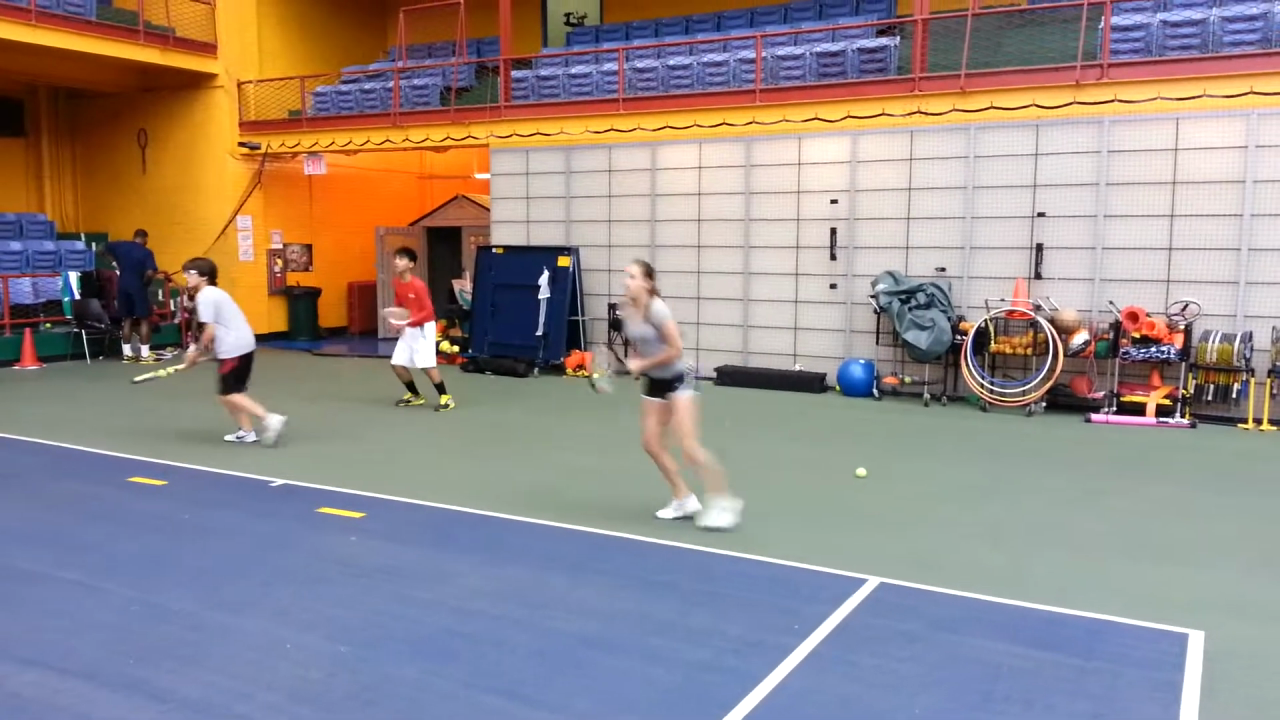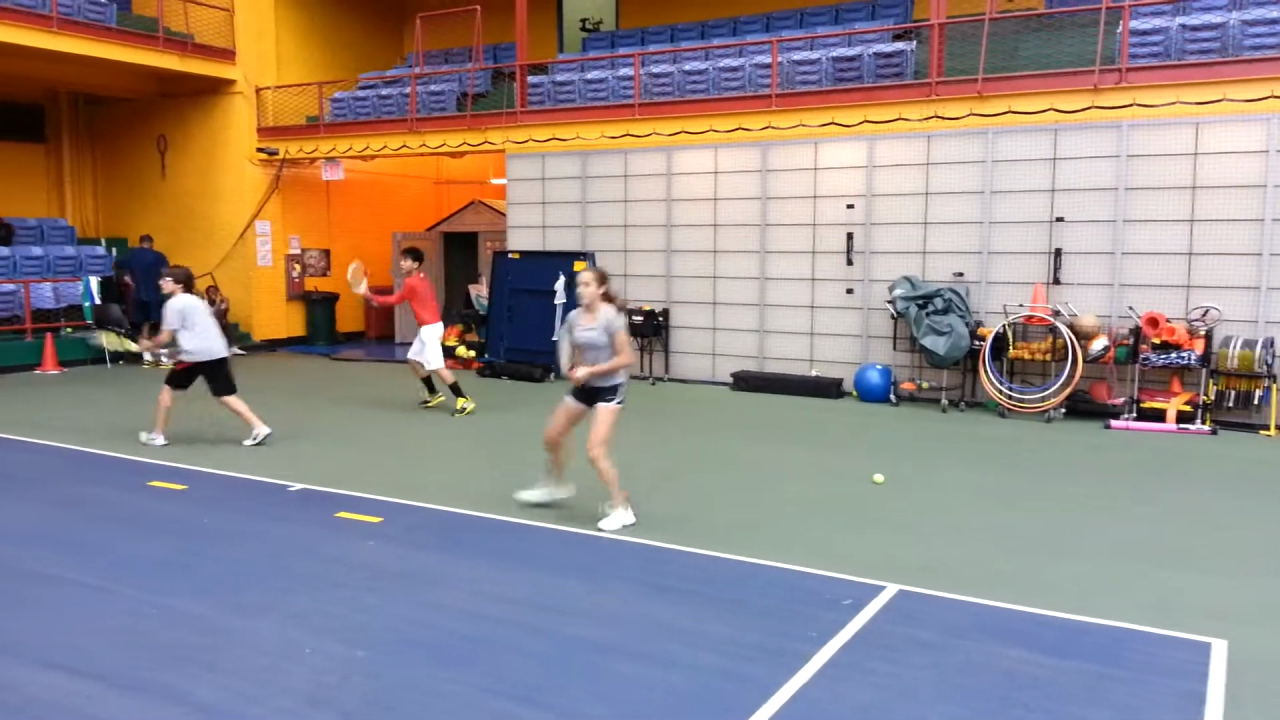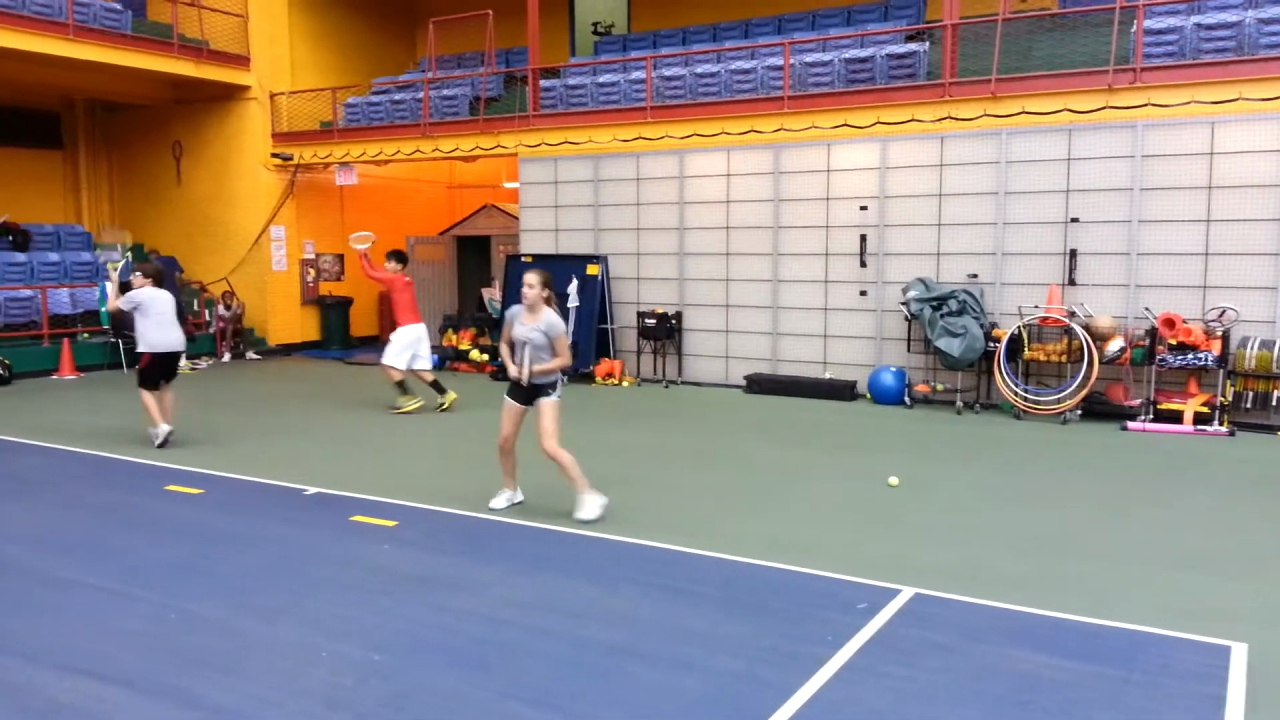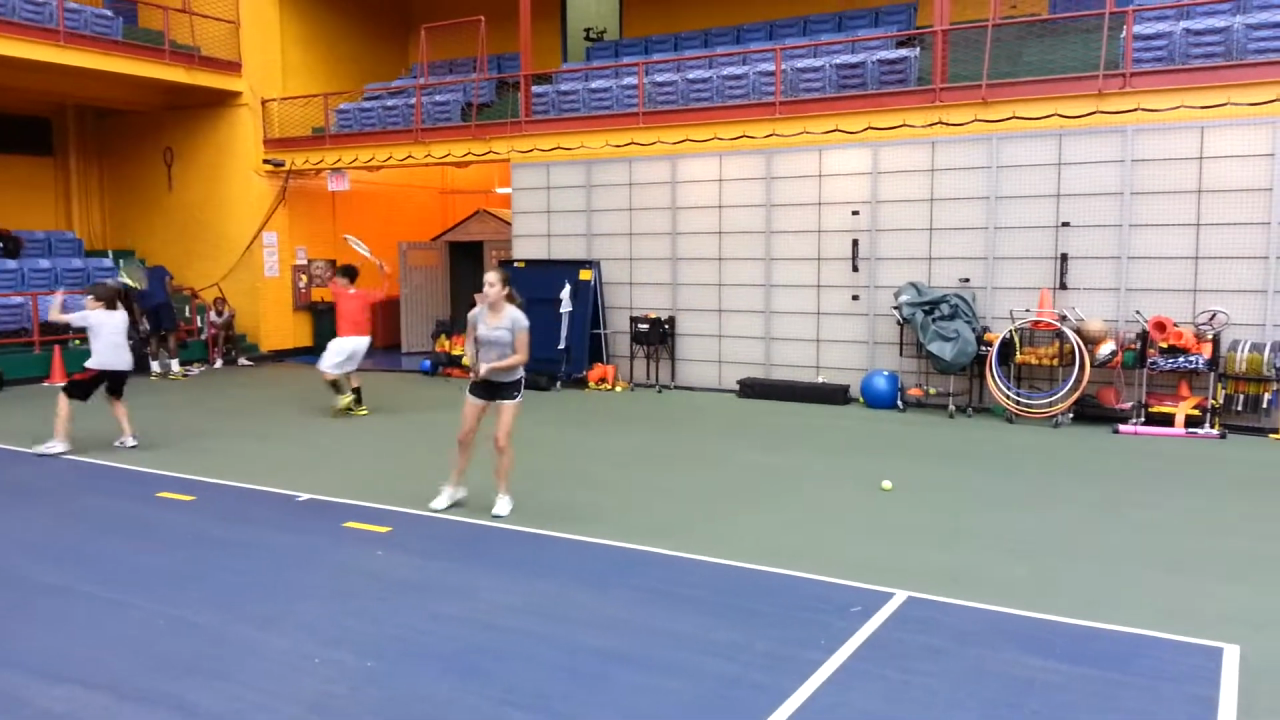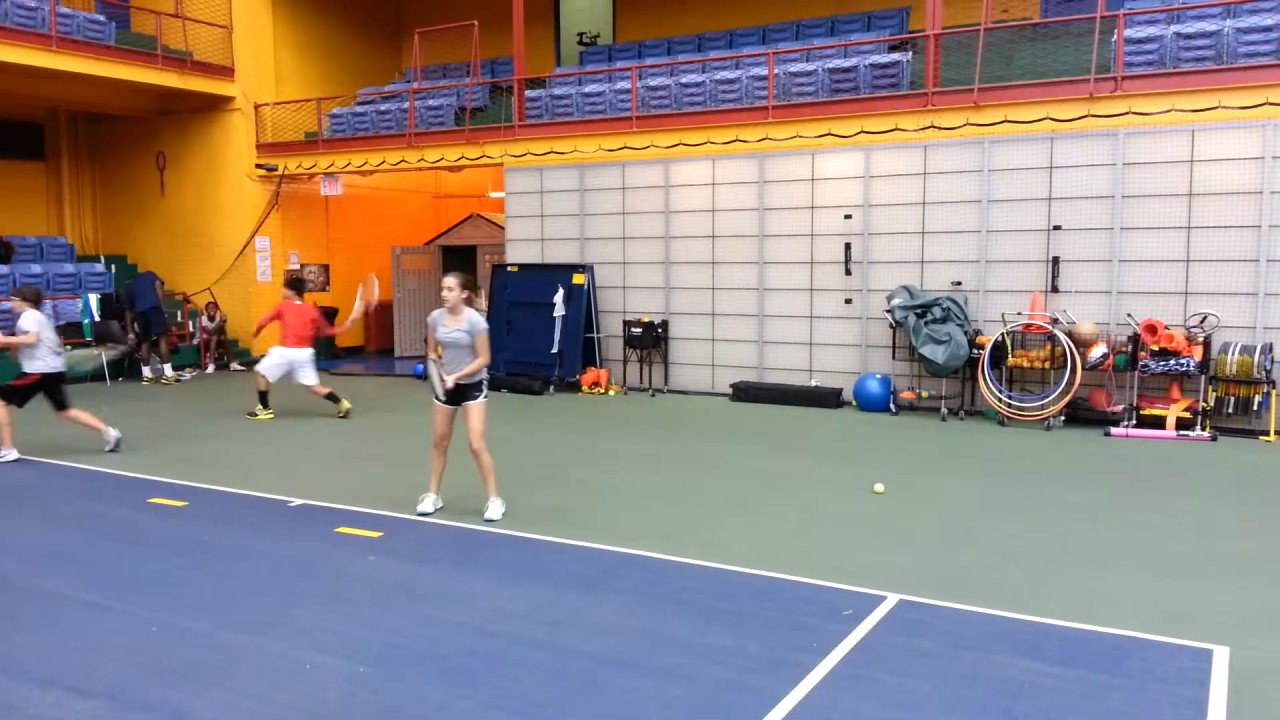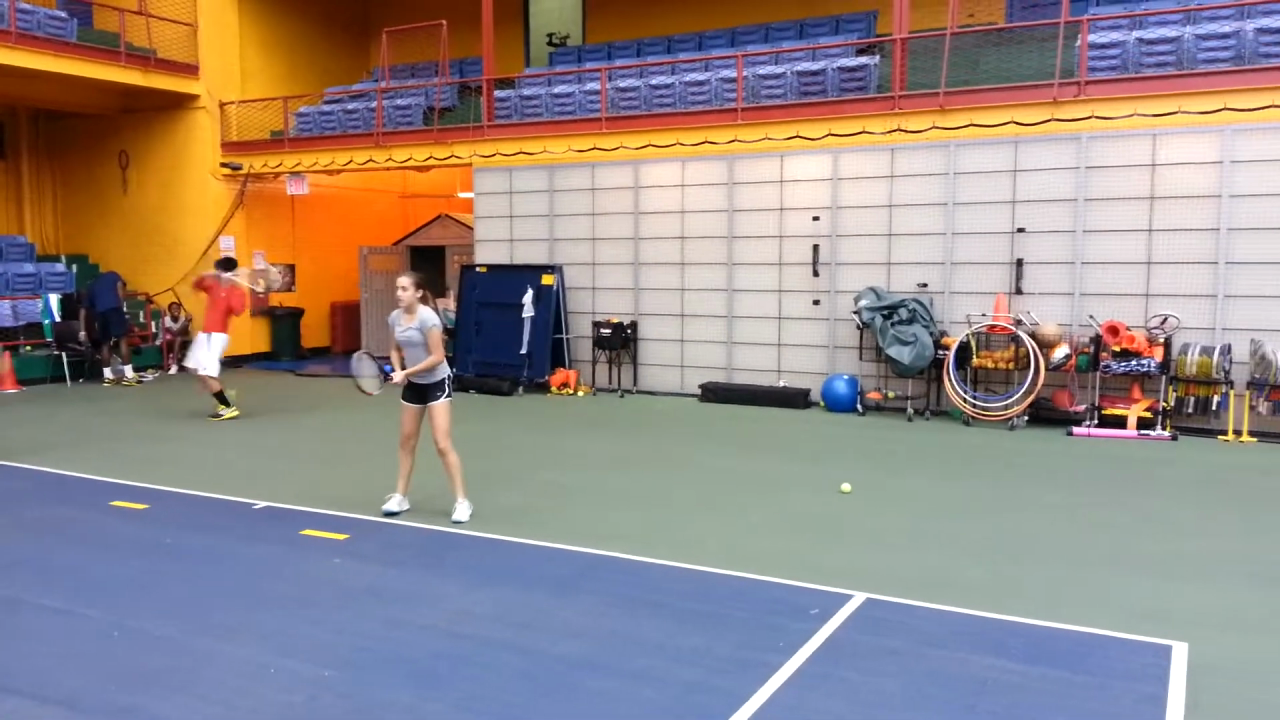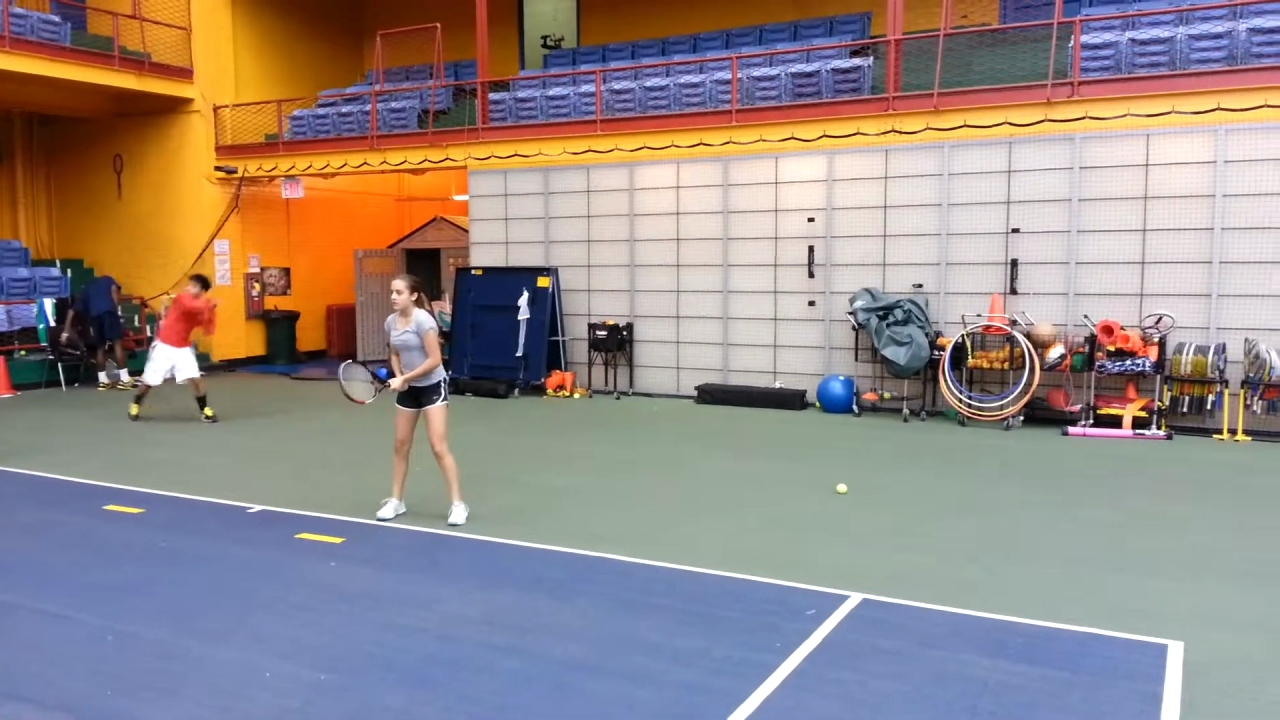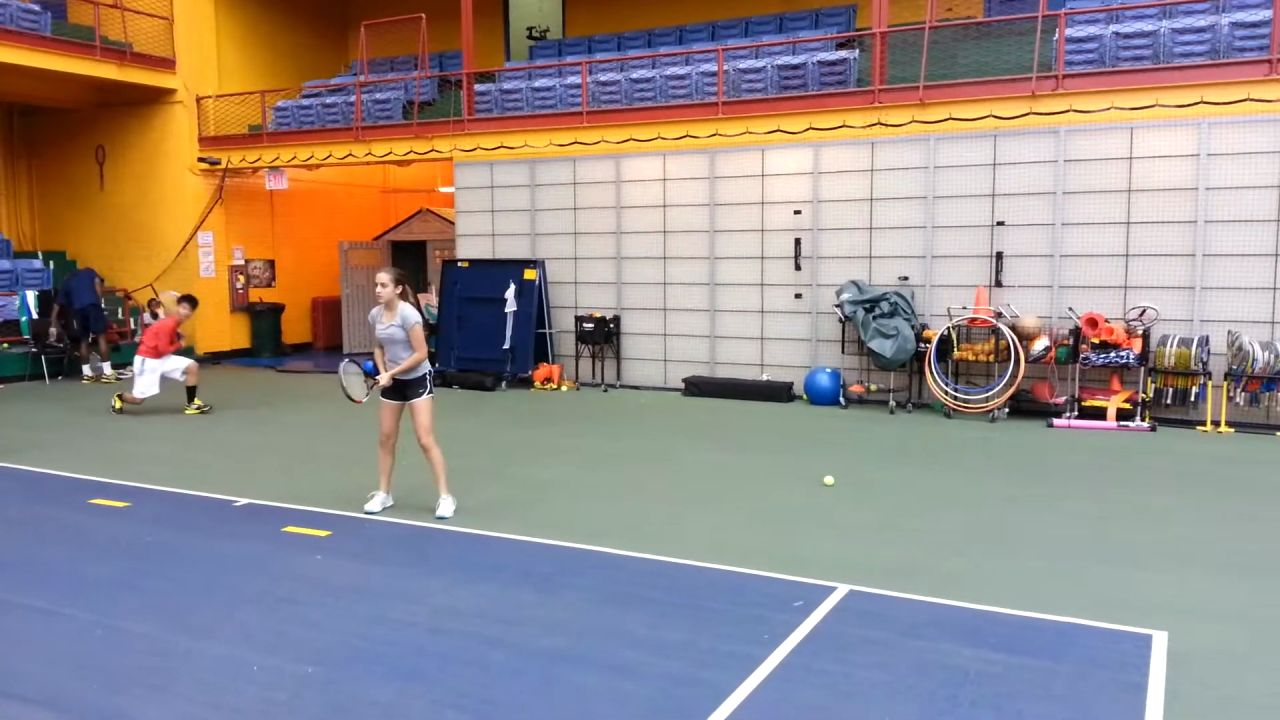
dt=0.3s
person 1, frame 1
left shoulder: (658, 310)
right shoulder: (627, 311)
left elbow: (677, 350)
left wrist: (643, 364)
right wrist: (638, 364)
left hip: (678, 377)
right hip: (654, 379)
left knee: (688, 446)
right knee: (651, 443)
left ankle: (723, 500)
right ankle: (685, 497)
person 1, frame 2
left shoulder: (612, 319)
right shoulder: (574, 318)
left elbow: (626, 358)
left wrist: (591, 371)
right wrist: (574, 369)
left hip: (609, 388)
right hip: (584, 387)
left knee: (595, 452)
right knee: (550, 438)
left ankle: (622, 509)
right ankle: (555, 486)
person 1, frame 3
left shoulder: (553, 322)
right shoulder: (513, 313)
left elbow: (565, 360)
right elbow: (505, 344)
left wrist: (536, 369)
right wrist: (511, 366)
left hip: (547, 385)
right hip: (520, 384)
left knee: (550, 447)
right knee: (504, 442)
left ankle: (588, 495)
right ankle: (511, 490)
person 1, frame 4
left shoulder: (517, 318)
right shoulder: (476, 314)
left elbow: (522, 357)
left wrist: (491, 366)
right wrist: (472, 363)
left hip: (509, 383)
right hip: (482, 381)
left knee: (501, 442)
right knee: (464, 436)
left ankle: (504, 496)
right ankle: (453, 488)
person 1, frame 5
left shoulder: (475, 320)
right shoulder: (435, 317)
left elbow: (484, 359)
right elbow: (432, 351)
left wrist: (456, 376)
right wrist: (440, 373)
left hip: (473, 385)
right hip: (447, 385)
left knee: (476, 445)
right knee: (439, 441)
left ankle: (494, 500)
right ankle: (433, 495)
person 1, frame 6
left shoulder: (427, 317)
right shoulder: (395, 317)
left elbow: (437, 357)
left wrist: (406, 372)
right wrist: (398, 372)
left hip: (436, 382)
right hip: (412, 384)
left knee: (442, 444)
right knee: (406, 441)
left ankle: (462, 502)
right ankle: (400, 497)
person 1, frame 7
left shoulder: (423, 320)
right shoulder: (391, 321)
left elbow: (435, 360)
left wrist: (404, 378)
right wrist: (398, 378)
left hip: (432, 386)
right hip: (408, 388)
left knee: (439, 447)
right knee: (400, 446)
left ankle: (458, 504)
right ankle: (396, 500)
person 1, frame 8
left shoulder: (408, 314)
right shoulder: (375, 314)
left elbow: (421, 353)
left wrist: (391, 373)
right wrist: (382, 372)
left hip: (417, 379)
right hip: (392, 382)
left knee: (426, 440)
right knee: (386, 439)
left ankle: (445, 497)
right ankle: (383, 494)
